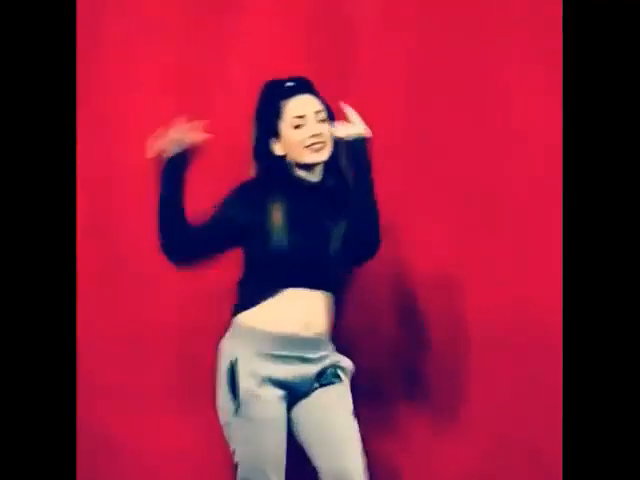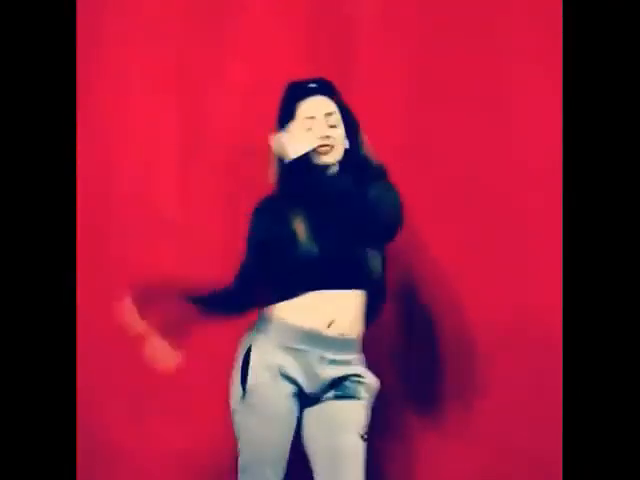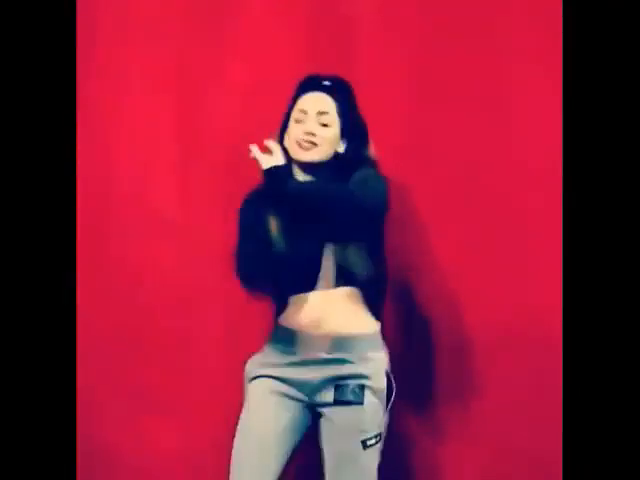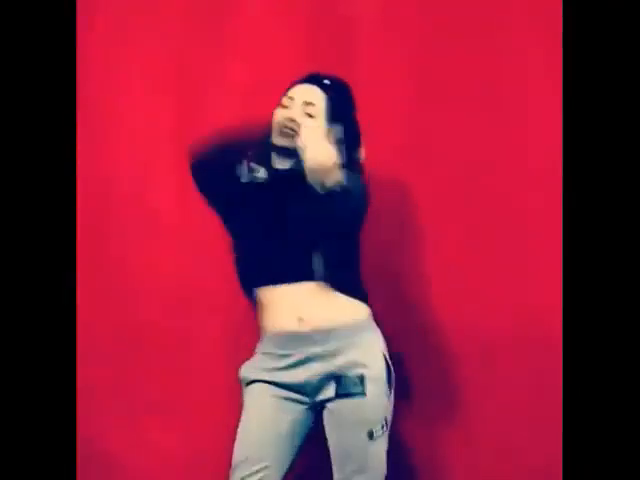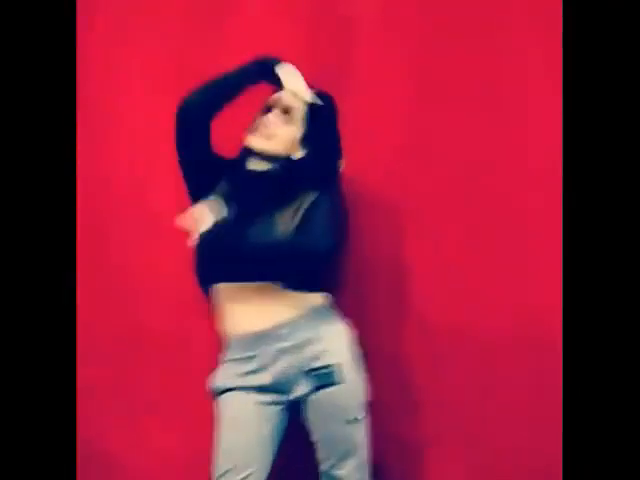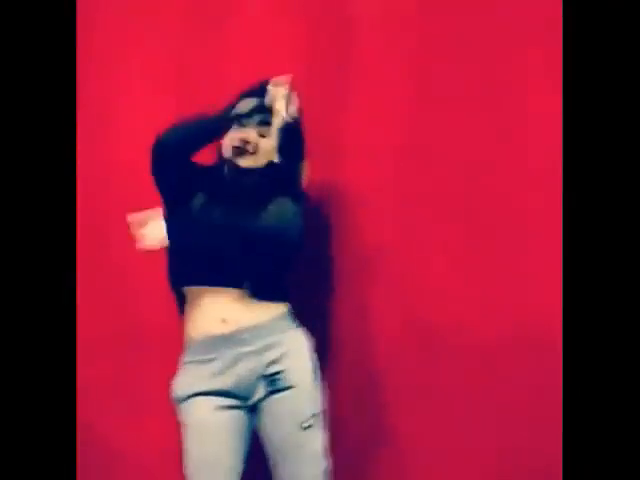
dt=0.2s
person 1, frame 1
left shoulder: (339, 197)
right shoulder: (254, 197)
left elbow: (361, 248)
right elbow: (183, 250)
left wrist: (357, 154)
right wrist: (174, 163)
left hip: (318, 359)
right hip: (256, 356)
person 1, frame 2
left shoulder: (371, 190)
right shoulder: (276, 209)
left elbow: (383, 224)
right elbow: (248, 292)
left wrist: (309, 167)
left hip: (342, 363)
right hip: (276, 352)
person 1, frame 3
left shoulder: (364, 184)
right shoulder: (261, 204)
left elbow: (348, 209)
right elbow: (252, 273)
left wrist: (281, 178)
left hip: (356, 360)
right hip: (286, 361)
person 1, frame 4
left shoulder: (343, 182)
right shoulder: (241, 184)
left elbow: (337, 215)
right elbow: (205, 165)
left wrist: (264, 184)
left hip: (349, 349)
right hip: (277, 359)
person 1, frame 5
left shoulder: (315, 196)
right shoulder: (218, 180)
left elbow: (314, 251)
right elbow: (191, 113)
left wrist: (219, 232)
right wrist: (269, 69)
left hip: (317, 344)
right hip: (246, 360)
person 1, frame 6
left shoulder: (284, 204)
right shoulder: (190, 189)
left elbow: (275, 239)
right elbow: (167, 148)
left wrist: (175, 230)
right wrist: (250, 105)
left hip: (276, 351)
right hip: (205, 364)
